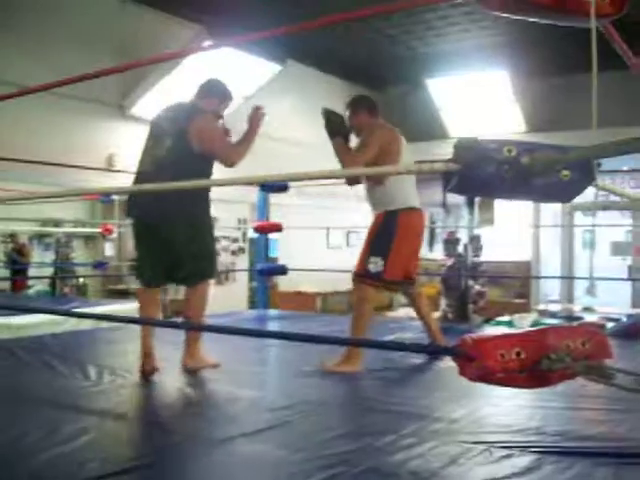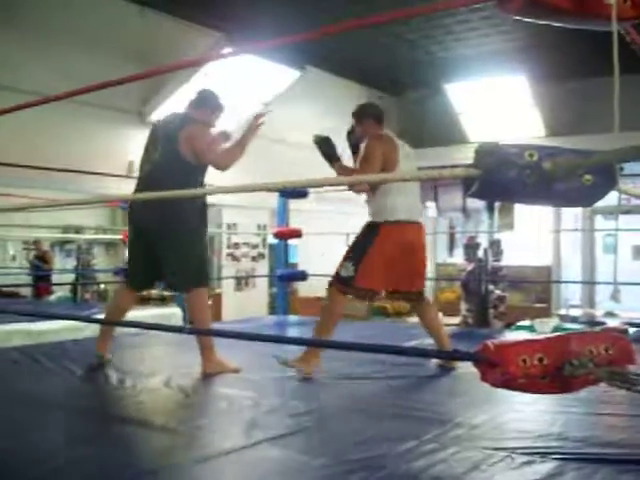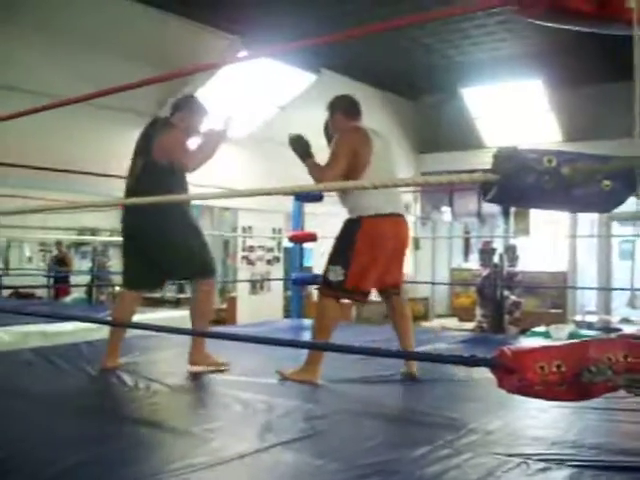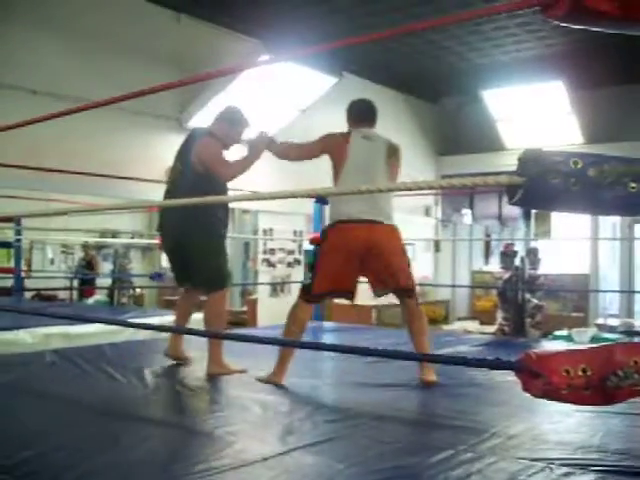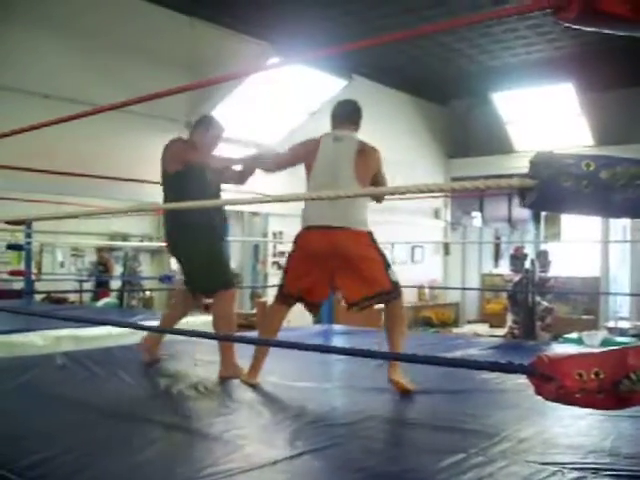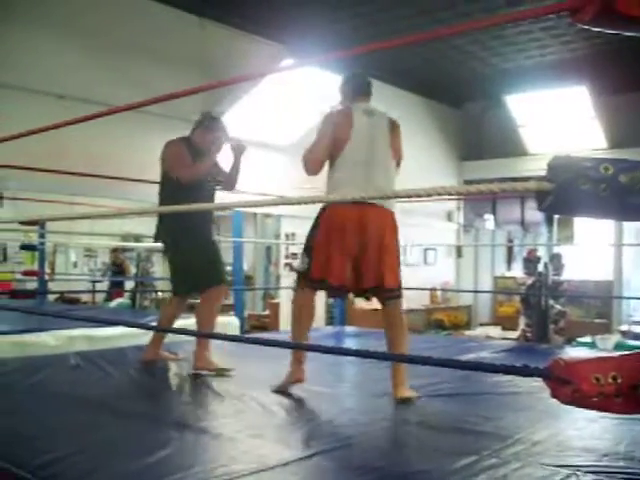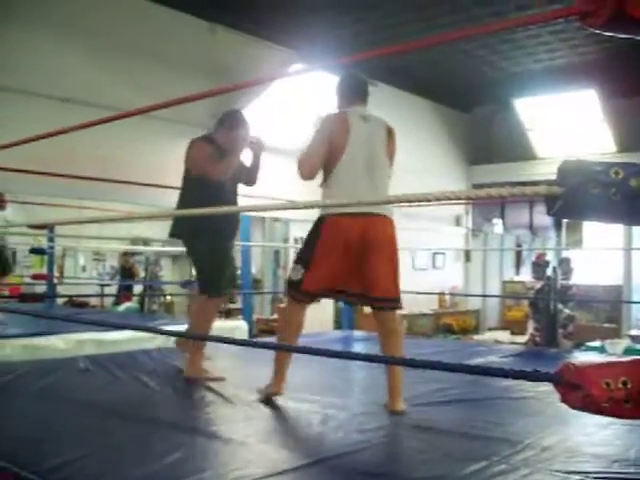
dt=0.4s
person 1, frame 1
left shoulder: (378, 131)
right shoulder: (384, 137)
left elbow: (351, 164)
right elbow: (354, 177)
left wrist: (335, 136)
right wrist: (343, 140)
left hip: (398, 216)
right hip: (407, 216)
left knee: (366, 281)
right knee: (407, 284)
left ankle: (353, 358)
right ankle: (438, 340)
person 1, frame 2
left shoulder: (377, 144)
right shoulder: (402, 148)
left elbow: (360, 184)
left wrist: (333, 159)
right wrist: (358, 155)
left hip: (387, 228)
right hip: (413, 229)
left knee: (340, 287)
right knee: (416, 296)
left ankle: (310, 359)
right ankle: (449, 354)
person 1, frame 3
left shoulder: (348, 137)
right shoulder: (379, 139)
left elbow: (327, 178)
left wrist: (306, 156)
left hip: (369, 223)
right hip: (396, 223)
left knee: (330, 292)
right knee: (393, 294)
left ankle: (311, 368)
right ankle: (411, 363)
person 1, frame 4
left shoulder: (337, 141)
right shoulder: (392, 150)
left elbow: (288, 153)
left wrist: (270, 143)
left hip: (342, 229)
right hip: (382, 231)
left knee: (308, 298)
right knee: (408, 297)
left ankle: (279, 370)
right ankle: (426, 369)
person 1, frame 5
left shoulder: (312, 146)
right shoulder: (370, 153)
left elbow: (270, 164)
right elbow: (379, 196)
left hip: (313, 234)
right hip: (354, 236)
left knee: (283, 301)
right knee: (393, 298)
left ankle: (253, 370)
right ankle: (395, 368)
person 1, frame 6
left shoulder: (337, 118)
right shoulder: (392, 126)
left elbow: (312, 166)
left wrist: (310, 150)
left hip: (340, 211)
right hip: (381, 214)
left knee: (306, 286)
right knee: (391, 298)
left ankle: (297, 367)
right ankle: (400, 382)
person 1, frame 7
left shoulder: (332, 123)
right shoulder: (387, 132)
left elbow: (308, 170)
left wrist: (306, 153)
left hip: (338, 220)
right hip: (380, 222)
left knee: (298, 296)
right knee: (386, 310)
left ankle: (277, 380)
right ankle: (396, 397)
person 2, frame 1
left shoulder: (167, 114)
right shoulder: (205, 121)
right elbow: (230, 158)
left wrist: (217, 135)
right wrist: (253, 127)
left hip: (147, 205)
right hip: (184, 210)
left knee: (151, 283)
right knee: (197, 281)
left ankle: (147, 351)
right ankle: (192, 354)
person 2, frame 2
left shoulder: (164, 125)
right shoulder: (194, 130)
right elbow: (222, 162)
left wrist: (215, 142)
right wrist: (248, 134)
left hip: (145, 214)
right hip: (179, 219)
left knee: (133, 285)
right knee: (196, 287)
left ankle: (102, 345)
right ankle: (210, 359)
person 2, frame 3
left shoulder: (155, 130)
right shoulder: (171, 134)
right elbow: (188, 163)
left wrist: (206, 141)
right wrist: (215, 141)
left hip: (138, 220)
right hip: (168, 221)
left knee: (133, 288)
right knee: (204, 278)
left ankle: (111, 355)
right ankle: (198, 353)
person 2, frame 4
left shoulder: (201, 143)
right shoulder: (206, 142)
left elbow: (226, 171)
right elbow: (226, 173)
left wrist: (253, 150)
right wrist: (256, 152)
left hip: (179, 225)
right hip: (197, 228)
left knee: (194, 285)
right knee: (216, 288)
left ankle: (175, 345)
right ankle: (215, 361)
person 2, frame 5
left shoulder: (210, 163)
right shoulder: (178, 147)
left elbow: (238, 178)
right elbow: (199, 160)
left wrist: (249, 165)
right wrist: (242, 159)
left hip: (206, 234)
right hip: (190, 234)
left knee: (194, 291)
right knee: (224, 291)
left ankle: (152, 341)
right ankle: (228, 364)
person 2, frame 6
left shoulder: (206, 158)
right shoulder: (176, 148)
left elbow: (229, 184)
right elbow: (186, 175)
left wrist: (237, 157)
right wrist: (214, 154)
left hip: (195, 232)
right hip: (182, 231)
left knee: (182, 293)
right knee: (215, 287)
left ankle: (154, 348)
right ankle: (201, 355)
person 2, frame 7
left shoulder: (227, 153)
right shoulder: (201, 146)
left elbow: (249, 180)
right elbow: (218, 174)
left wrist: (256, 154)
right wrist: (238, 151)
left hip: (219, 231)
right hip: (203, 231)
left knee: (220, 289)
right knee: (211, 292)
left ankle: (189, 339)
right ankle: (194, 363)
